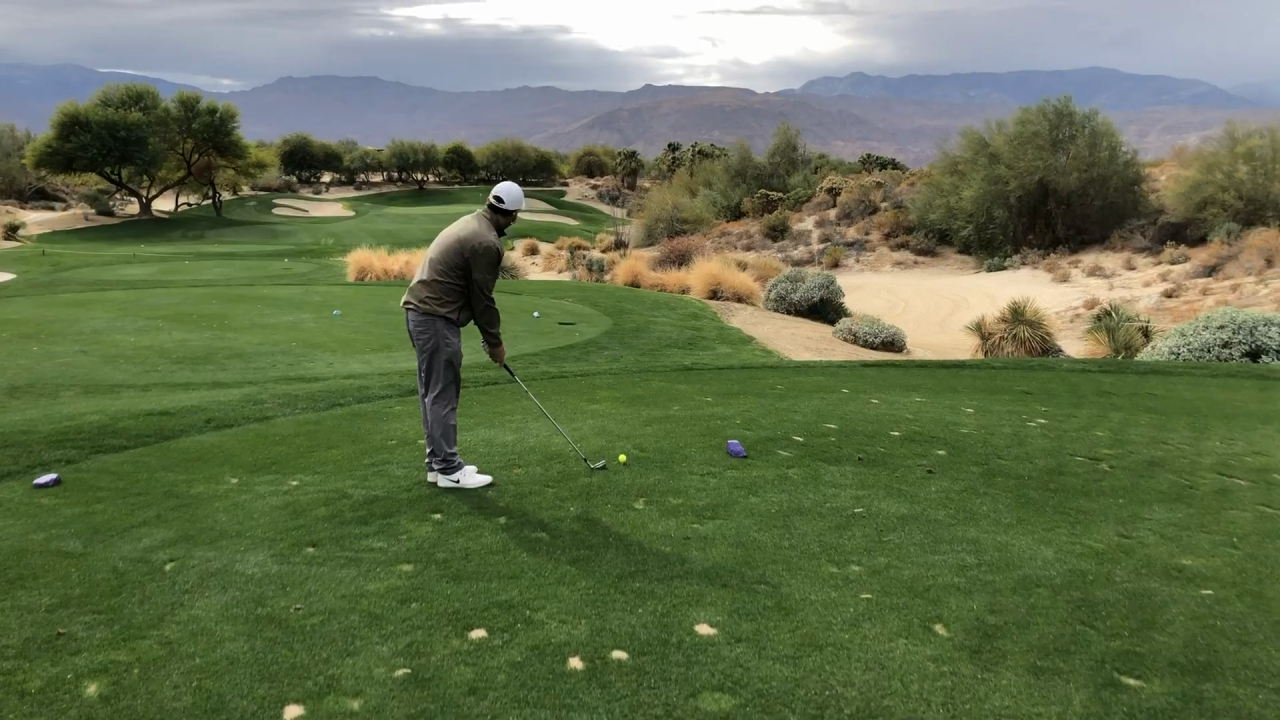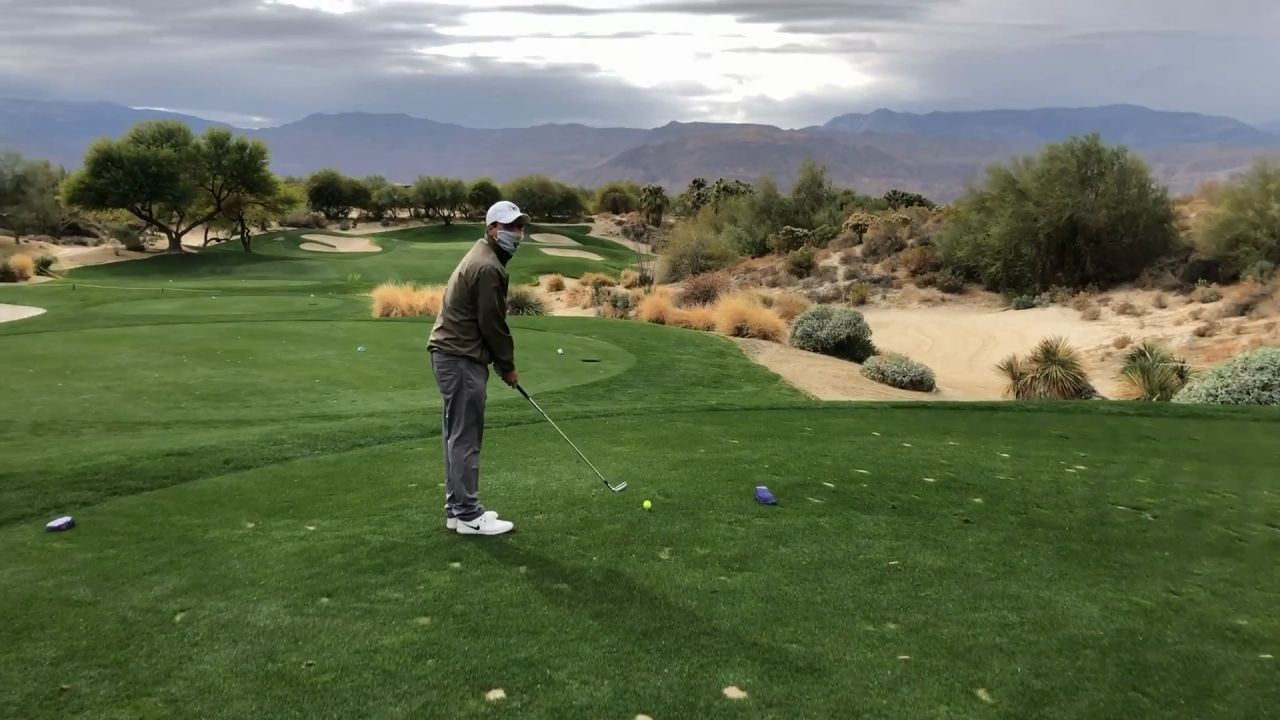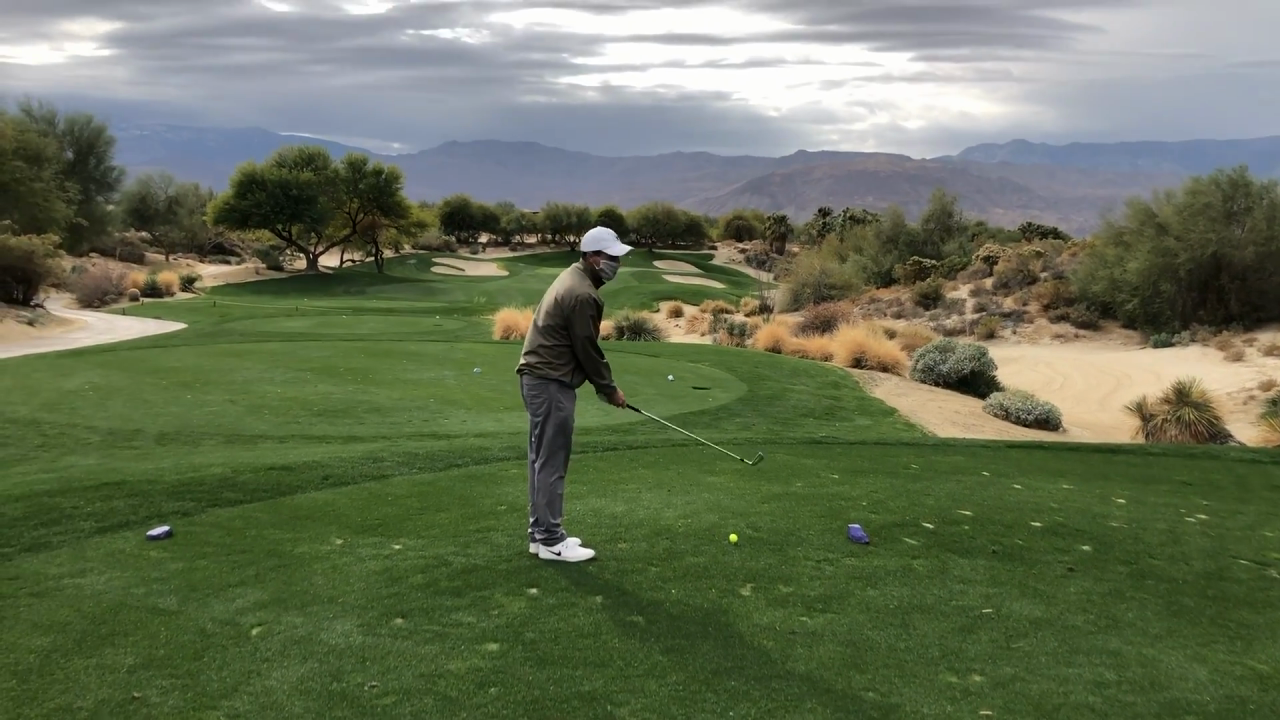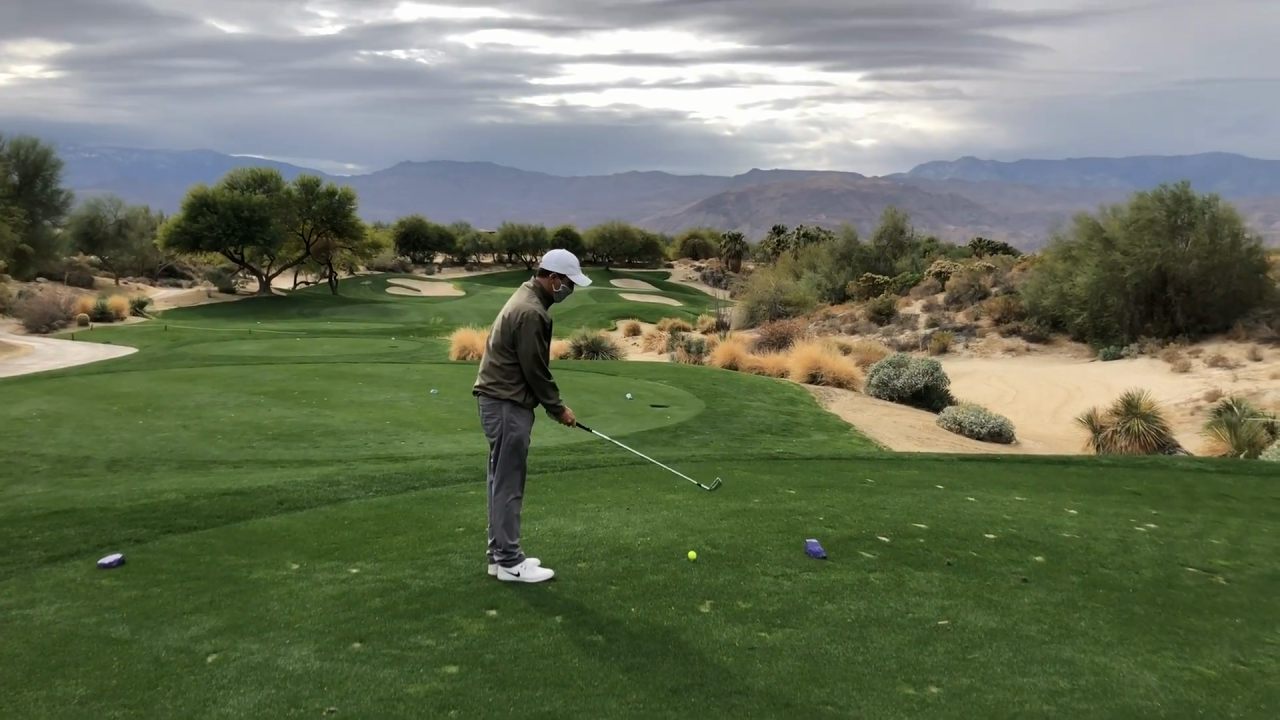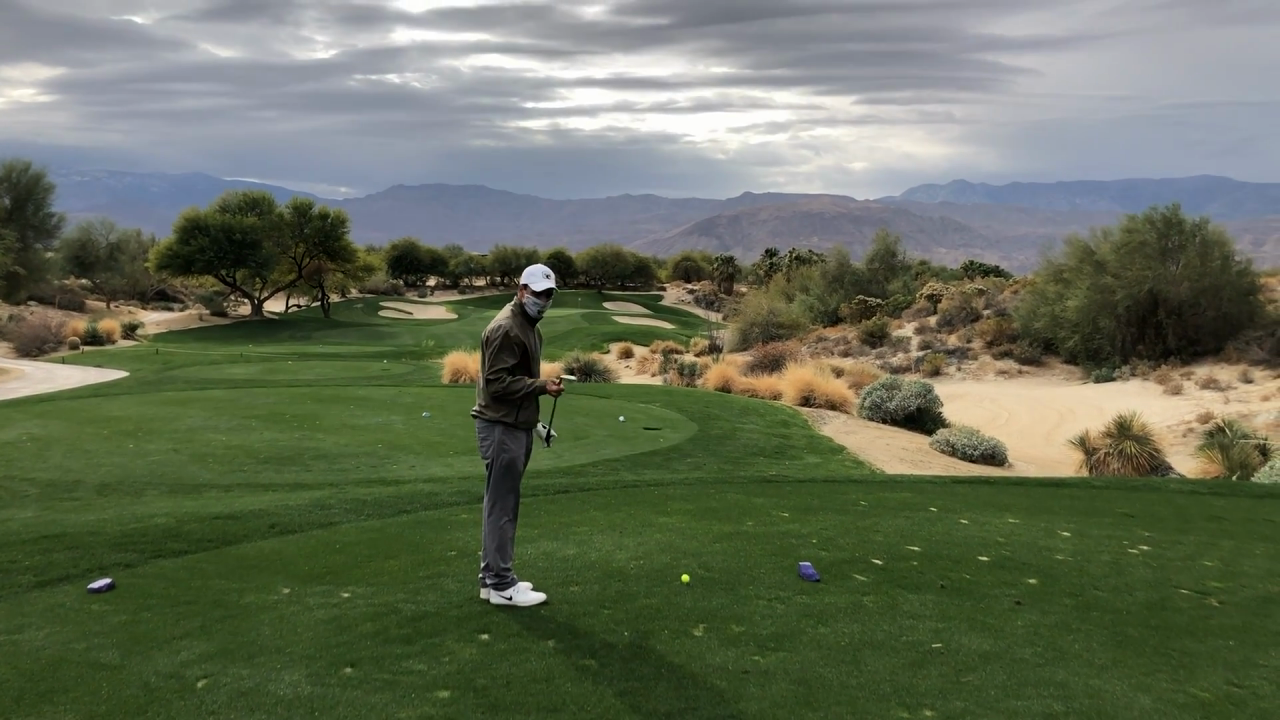
dt=1s
person 1, frame 1
left shoulder: (471, 223)
right shoulder: (487, 242)
right elbow: (482, 298)
left wrist: (489, 336)
right wrist: (495, 342)
left hip: (421, 311)
right hip: (436, 318)
left knee: (433, 392)
right knee: (443, 395)
left ankle: (439, 461)
right ankle: (448, 469)
person 1, frame 2
left shoulder: (481, 257)
right shoulder: (488, 267)
right elbow: (492, 323)
left wrist: (499, 362)
right wrist: (507, 366)
left hip: (453, 355)
right hip: (461, 359)
left knee: (457, 436)
right knee: (466, 438)
left ankle: (457, 507)
right ankle: (468, 515)
person 1, frame 3
left shoulder: (571, 277)
right shoulder: (584, 295)
right elbow: (587, 349)
left wrist: (601, 384)
right wrist: (609, 389)
left hip: (537, 377)
right hip: (551, 383)
left knee: (542, 459)
right knee: (552, 463)
left ankle: (541, 532)
right ankle: (551, 541)
person 1, frame 4
left shoulder: (526, 298)
right shoulder: (532, 312)
right elbow: (535, 369)
left wrist: (552, 404)
right wrist: (557, 408)
left hip: (502, 400)
right hip: (507, 404)
left knee: (503, 480)
right knee: (509, 482)
left ankle: (499, 553)
right ankle: (509, 562)
person 1, frame 5
left shoulder: (529, 327)
right shoulder: (505, 328)
right elbow: (498, 384)
left wrist: (534, 421)
right wrist: (542, 386)
left hip: (515, 425)
right hip: (501, 427)
left knee: (501, 503)
right knee: (502, 504)
left ankle: (493, 576)
right ankle: (501, 585)
